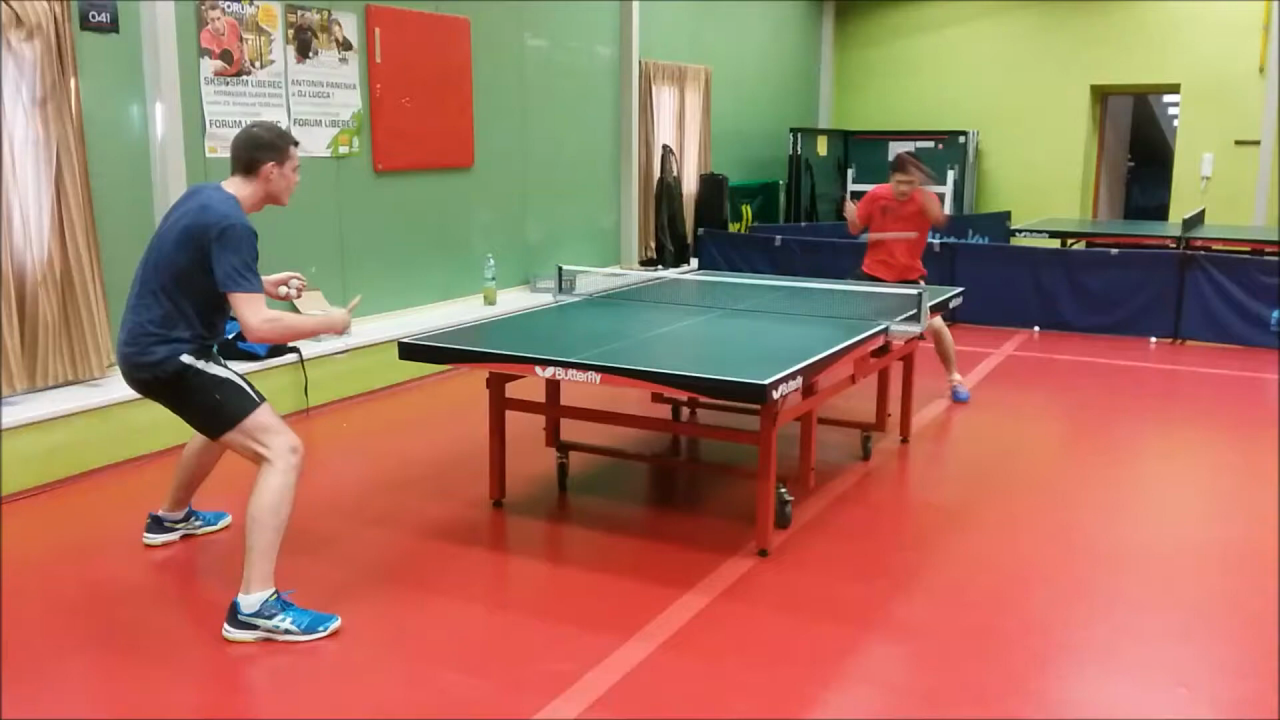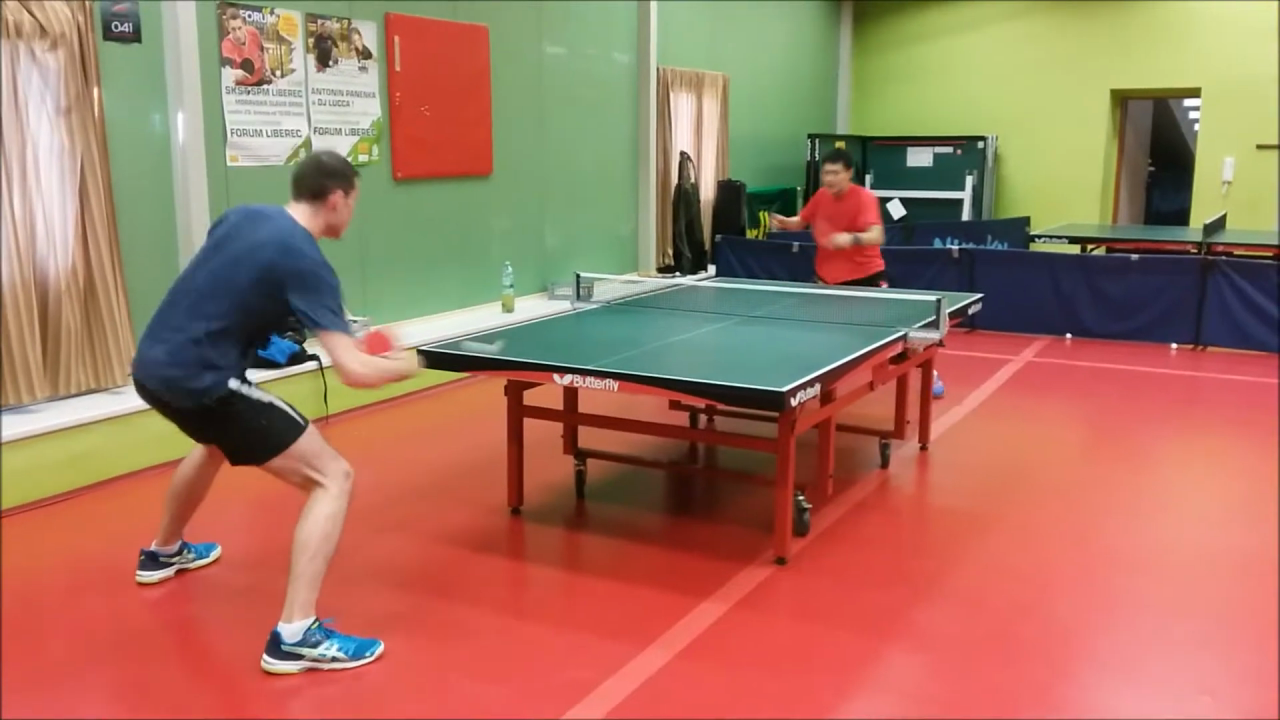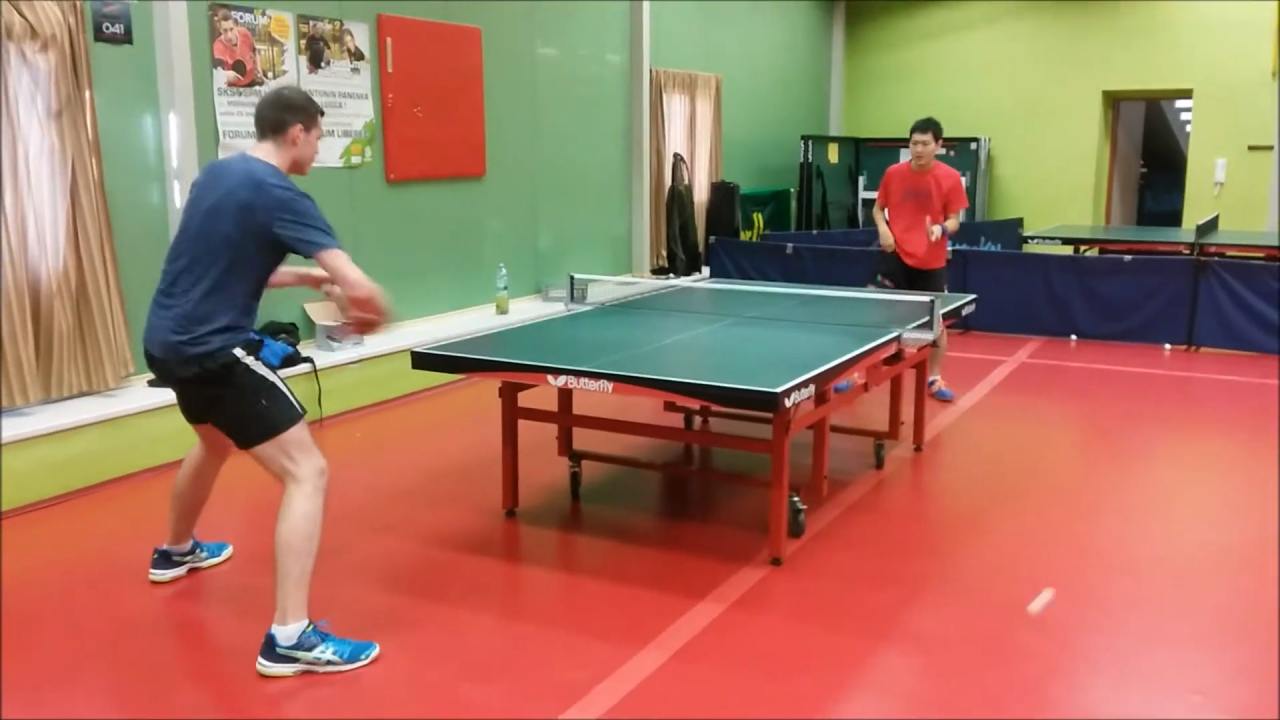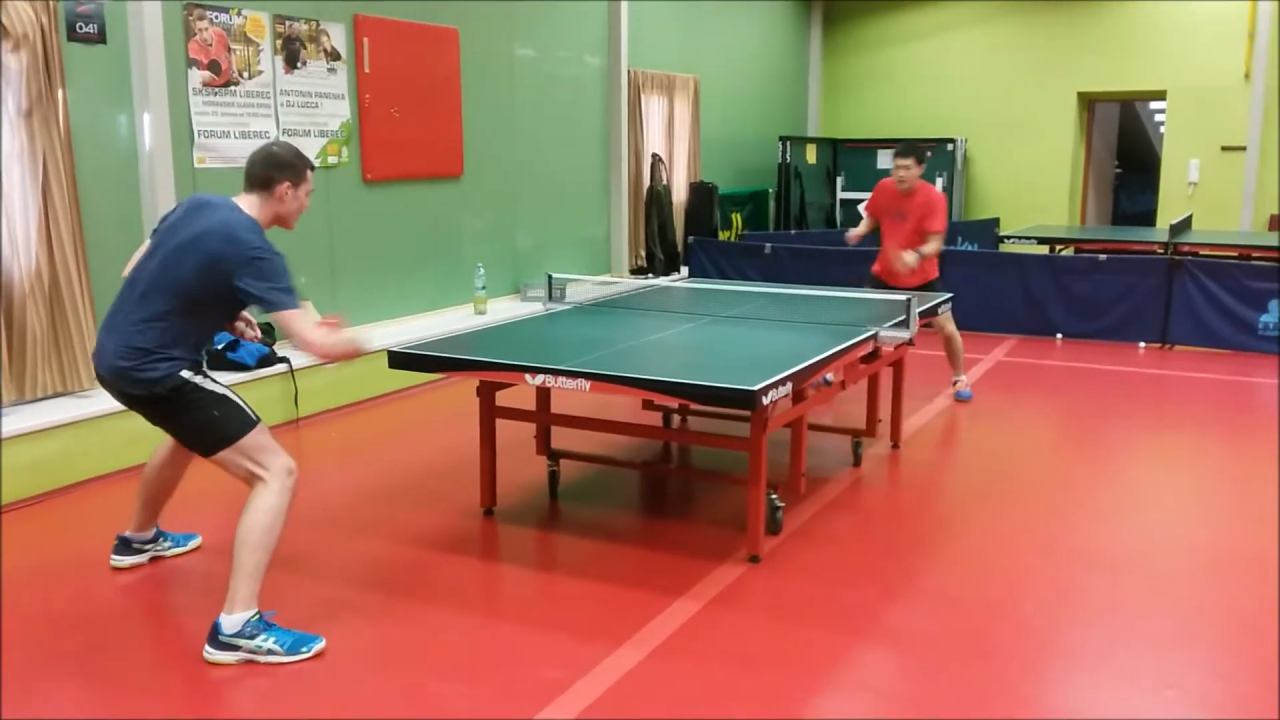
dt=1s
person 1, frame 1
left shoulder: (203, 197)
right shoulder: (230, 227)
right elbow: (258, 326)
left wrist: (263, 283)
right wrist: (327, 321)
left hip: (149, 346)
right hip: (168, 356)
left knee: (228, 419)
right knee: (282, 450)
left ankle: (170, 516)
right ankle: (255, 605)
person 1, frame 2
left shoulder: (243, 216)
right shoulder: (306, 267)
right elbow: (354, 370)
right wrist: (403, 365)
left hip: (151, 365)
right hip: (195, 384)
left knee: (218, 442)
right knee: (332, 477)
left ankle: (172, 551)
right ankle: (295, 636)
person 1, frame 3
left shoulder: (215, 174)
right shoulder: (279, 197)
right elbow: (360, 288)
left wrist: (306, 273)
right wrist: (372, 316)
left hip: (169, 340)
right hip: (212, 351)
left knee: (215, 442)
right knee: (306, 472)
left ankle: (180, 549)
right ankle: (291, 636)
person 1, frame 4
left shoulder: (192, 210)
right shoulder: (249, 253)
left elbow: (134, 273)
right elbow: (317, 342)
right wrist: (352, 343)
left hip: (112, 356)
right hip: (158, 374)
left knee: (189, 436)
right knee: (276, 472)
left ankle: (141, 537)
right ankle: (238, 626)
person 2, frame 1
left shoulder: (924, 198)
right shoulder: (876, 195)
left elbow: (939, 217)
right elbow: (855, 230)
left wrist: (923, 184)
right wrist: (851, 217)
left hip: (909, 275)
right hip: (874, 272)
left knee: (935, 325)
left ankle: (955, 379)
person 2, frame 2
left shoulder: (864, 198)
right shoulder: (821, 196)
left elbow: (876, 237)
right elbow: (800, 221)
left wrist: (851, 240)
right wrist: (784, 223)
left hip: (864, 273)
right hip: (828, 275)
person 2, frame 3
left shoulder: (950, 177)
right shoulder: (894, 173)
left elbow: (954, 220)
right elbow: (878, 207)
left wrist: (941, 228)
right wrist: (882, 228)
left hip: (932, 262)
right hip: (895, 257)
left ankle: (934, 378)
person 2, frame 4
left shoulder: (933, 197)
right shoulder: (883, 188)
left elbow: (936, 243)
right elbow: (869, 218)
left wrist: (916, 256)
right wrist: (858, 231)
left hip: (923, 278)
right hip: (884, 275)
left knee: (947, 330)
left ankle: (960, 379)
